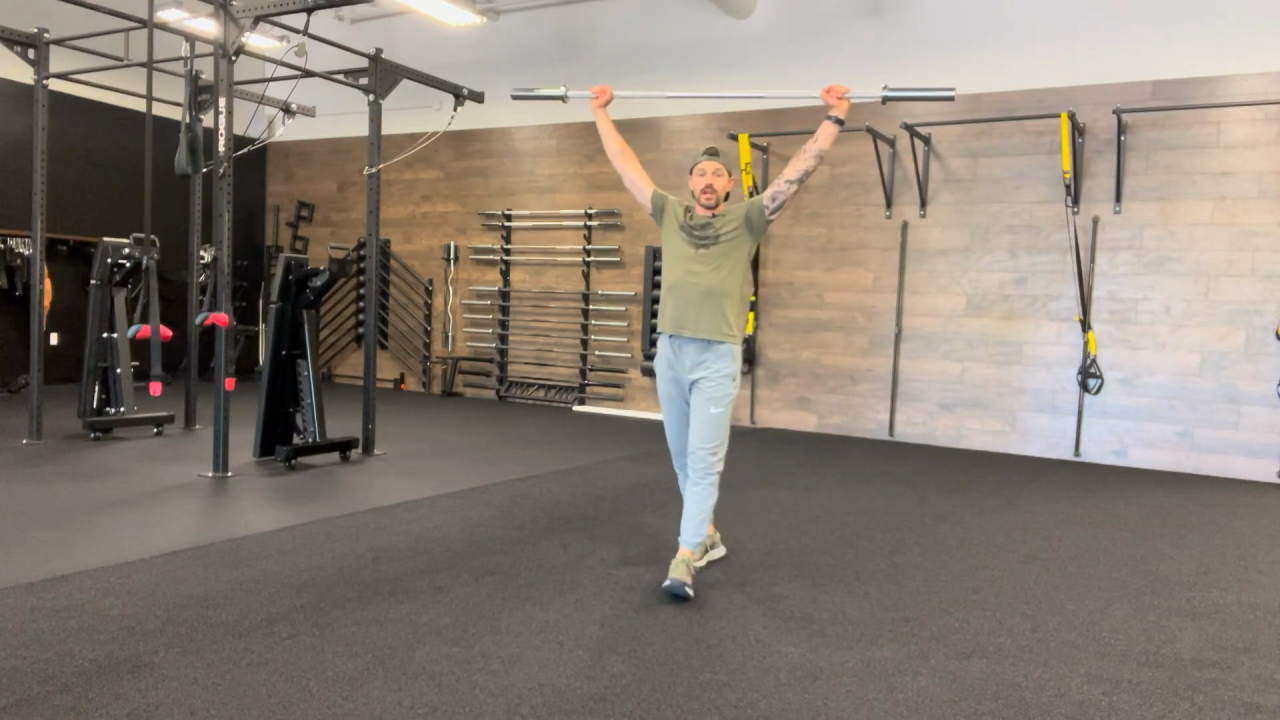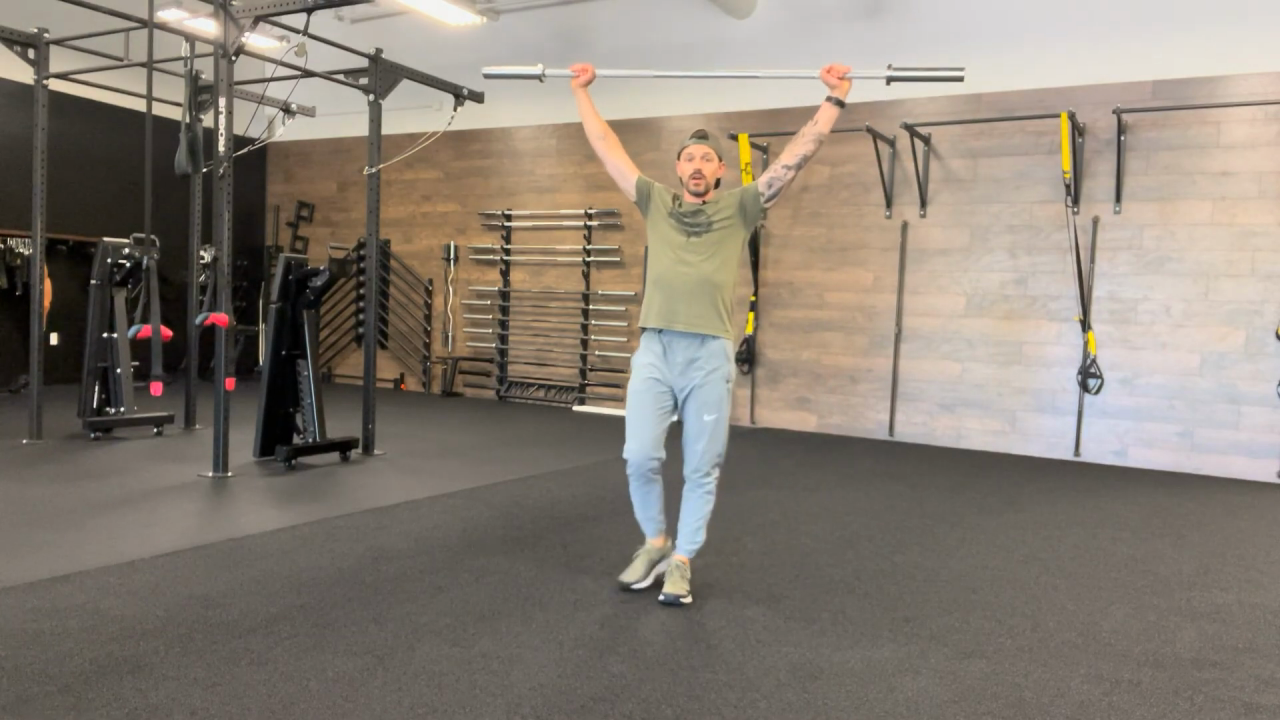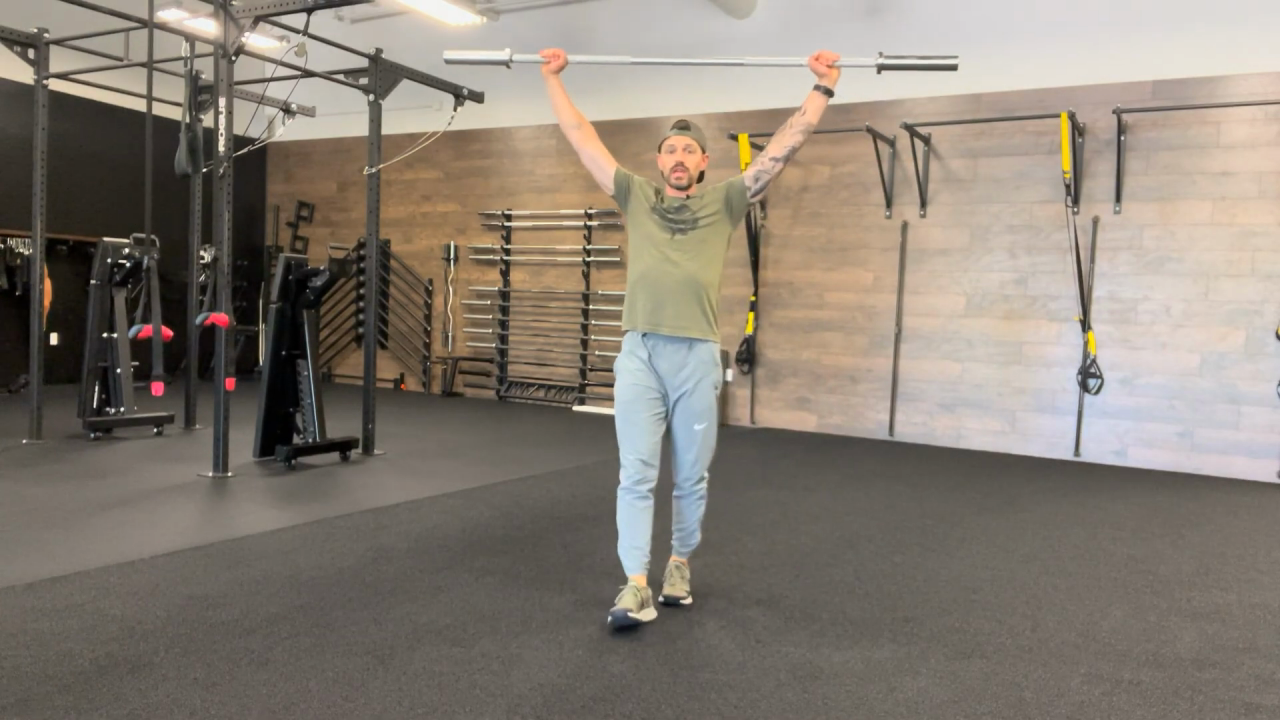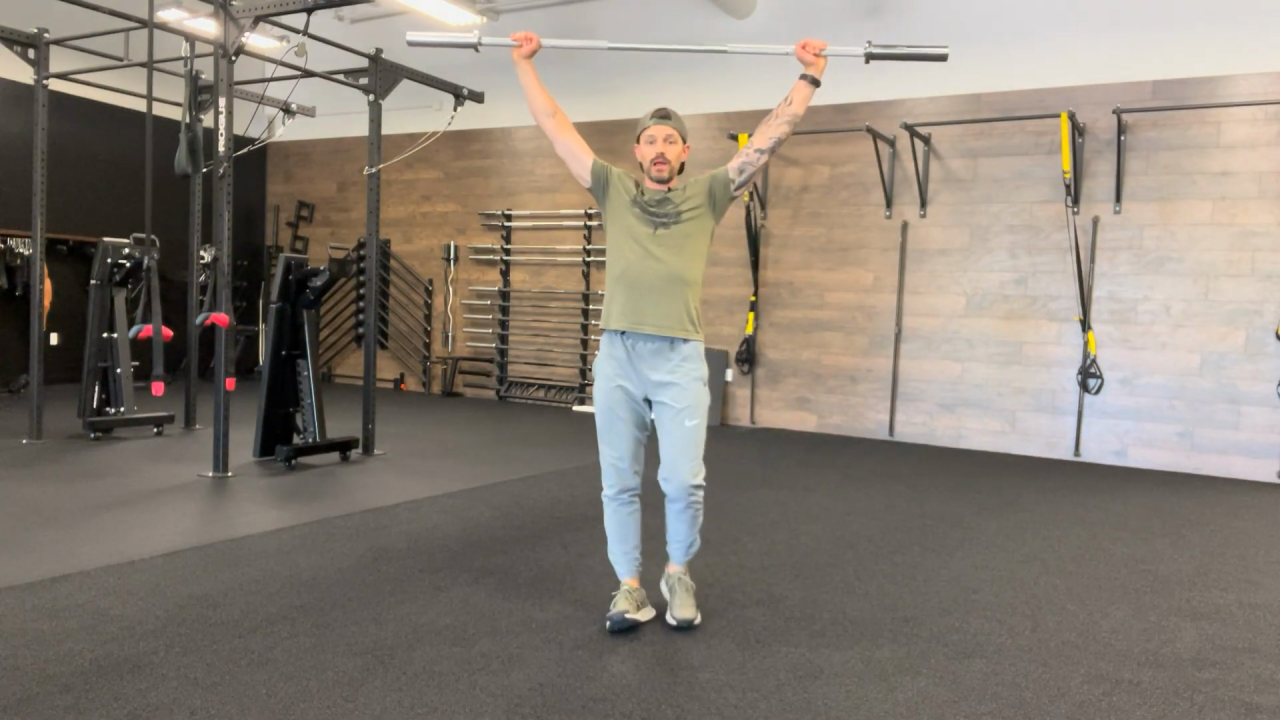
dt=0.5s
person 1, frame 1
left shoulder: (746, 218)
right shoulder: (669, 212)
left elbow: (798, 170)
right elbow: (625, 163)
left wrist: (835, 116)
right wrist: (601, 111)
left hip: (717, 355)
right hip: (670, 351)
left knee: (703, 459)
right knee: (682, 458)
left ankle: (684, 557)
right ankle: (706, 534)
person 1, frame 2
left shoulder: (739, 206)
right shoulder: (655, 200)
left elbow: (798, 154)
right elbow: (606, 147)
left wrist: (835, 98)
right wrist: (581, 92)
left hip: (709, 353)
right hip: (653, 348)
left knee: (701, 469)
right knee: (639, 456)
left ankle: (681, 561)
right ankle: (655, 540)
person 1, frame 3
left shoulder: (725, 201)
right shoulder: (634, 195)
left elbow: (784, 146)
right elbow: (581, 137)
left wrist: (823, 86)
right wrist: (553, 78)
left hip: (696, 354)
right hip: (638, 352)
left knee: (690, 476)
right knee: (637, 474)
left ankle: (679, 563)
right ankle: (636, 585)
person 1, frame 4
left shoulder: (707, 195)
right shoulder: (613, 189)
left elbow: (768, 138)
right elbow: (555, 127)
left wrist: (809, 76)
right wrist: (525, 64)
left hip: (680, 356)
right hip: (618, 354)
left knee: (683, 480)
right knee: (620, 484)
left ankle: (678, 572)
right ankle: (630, 587)
